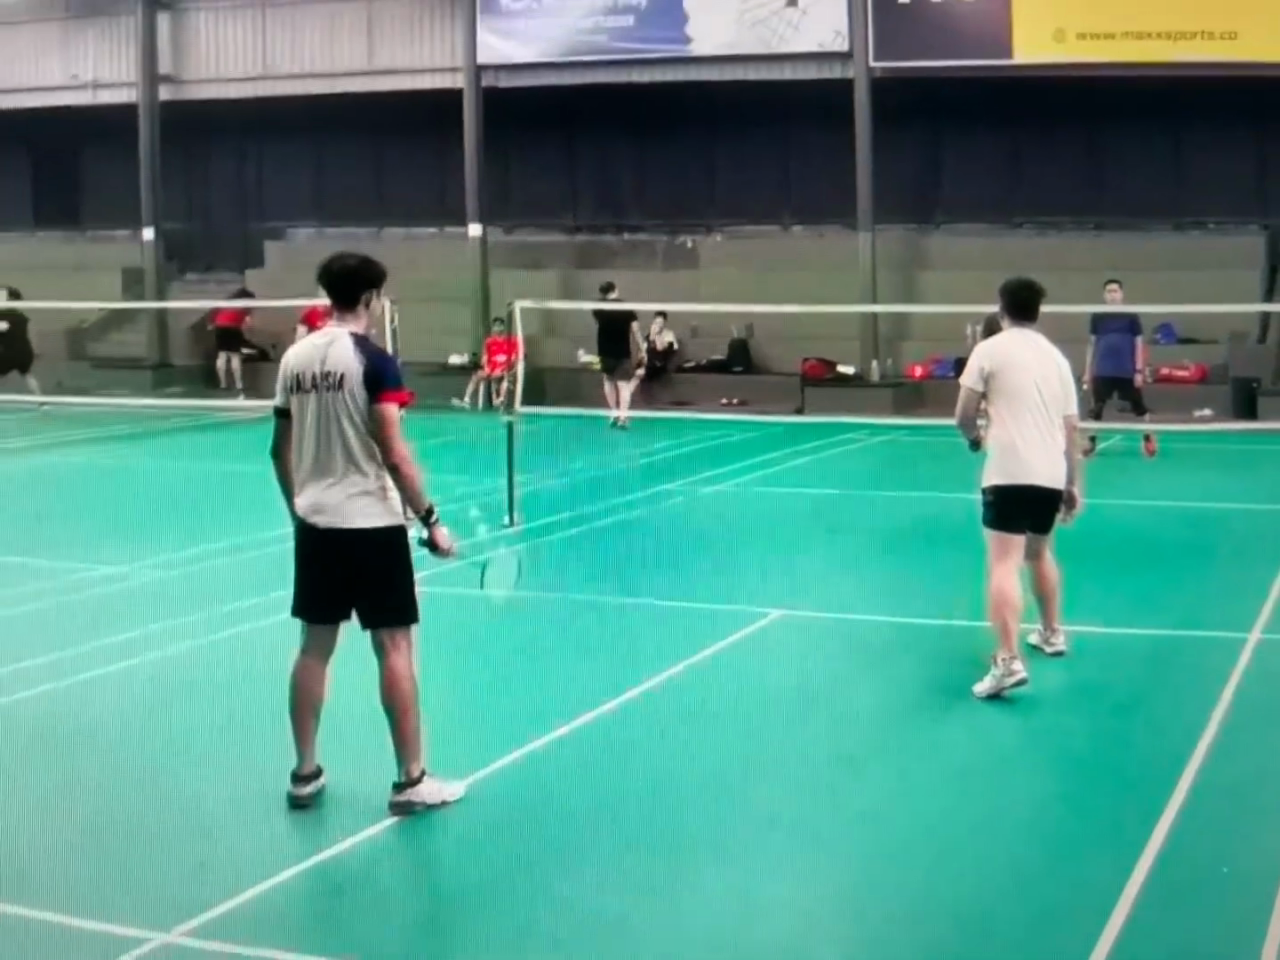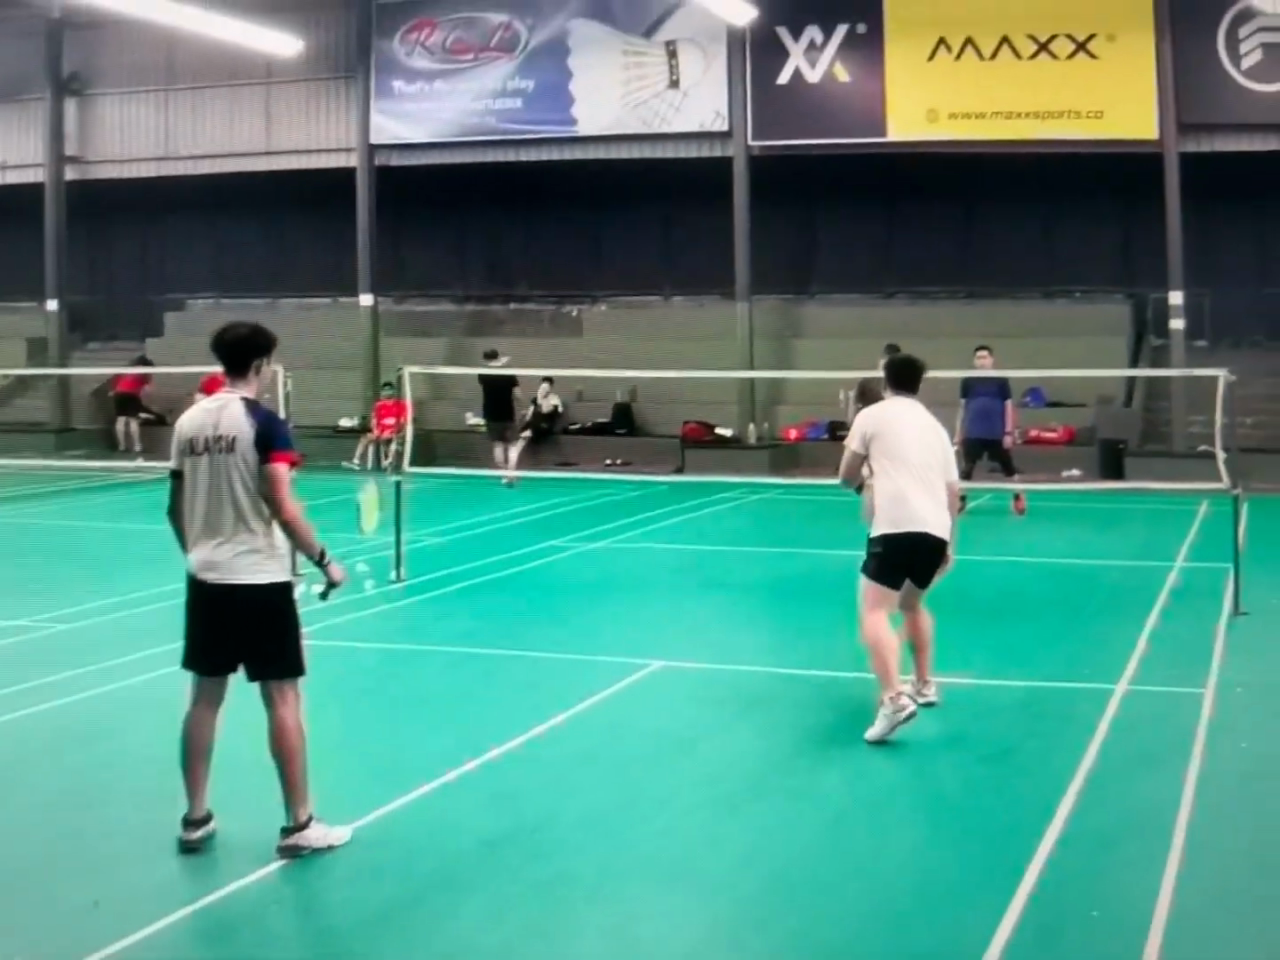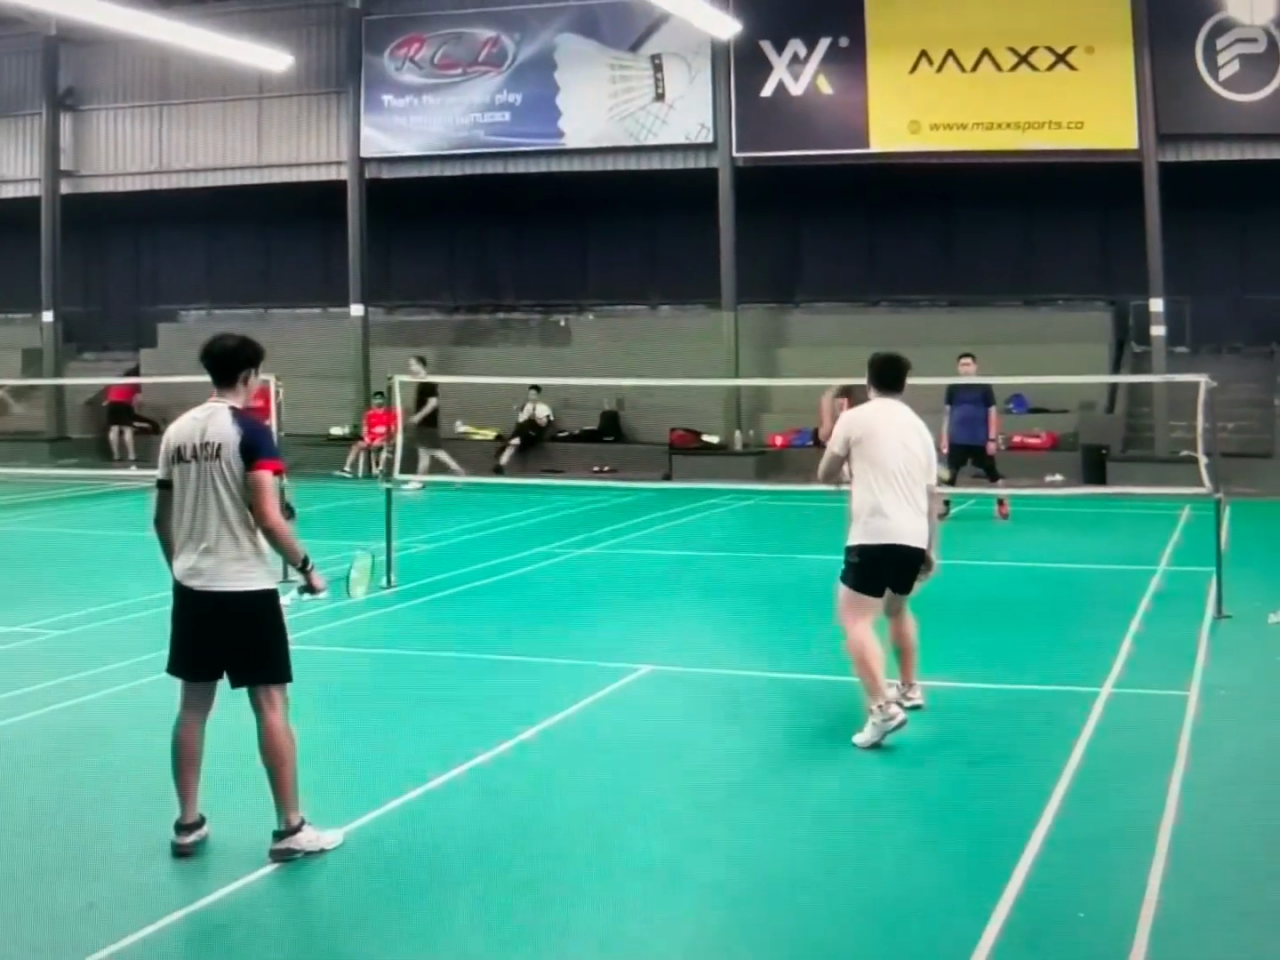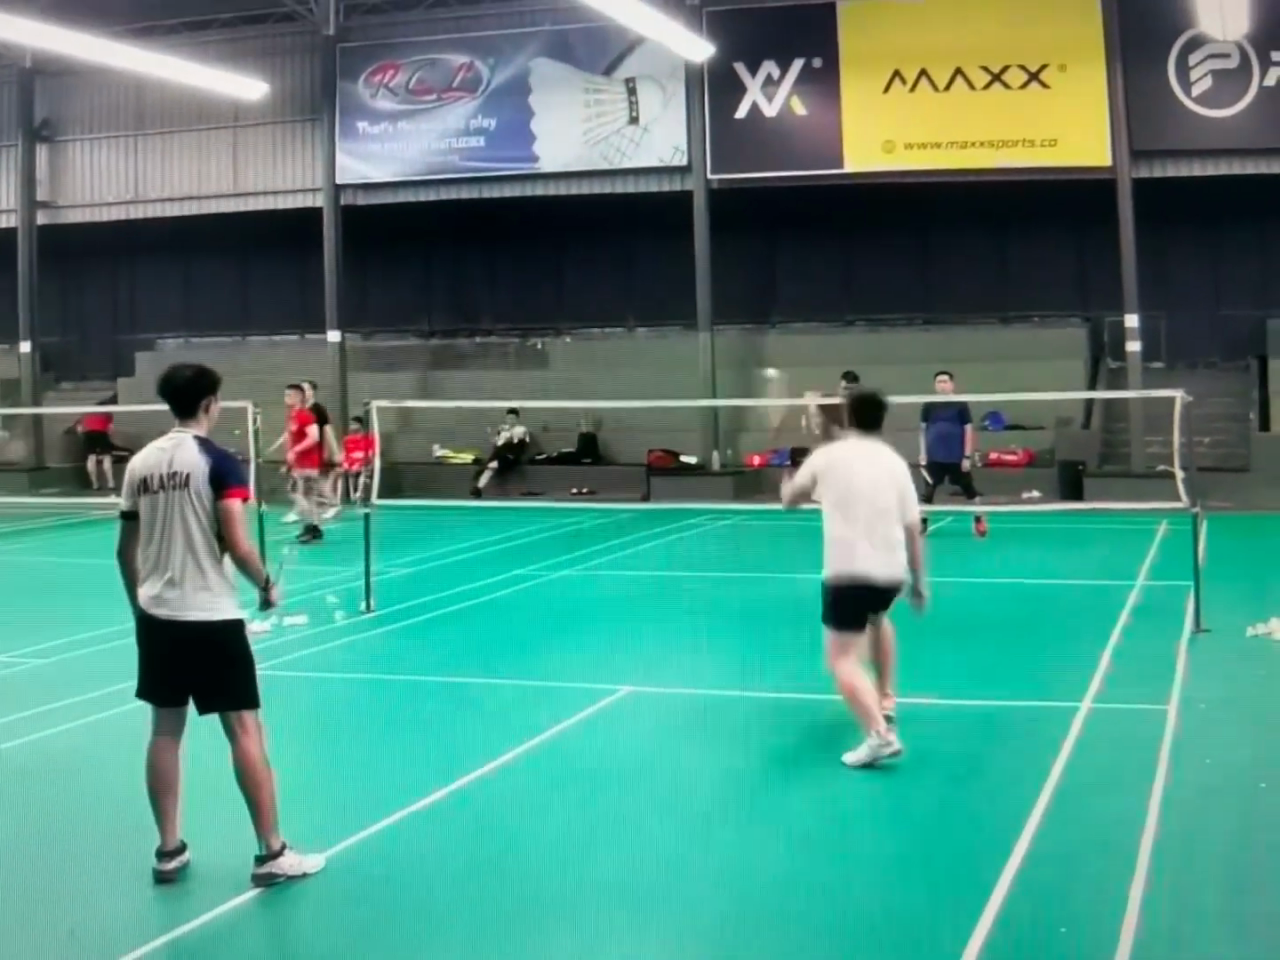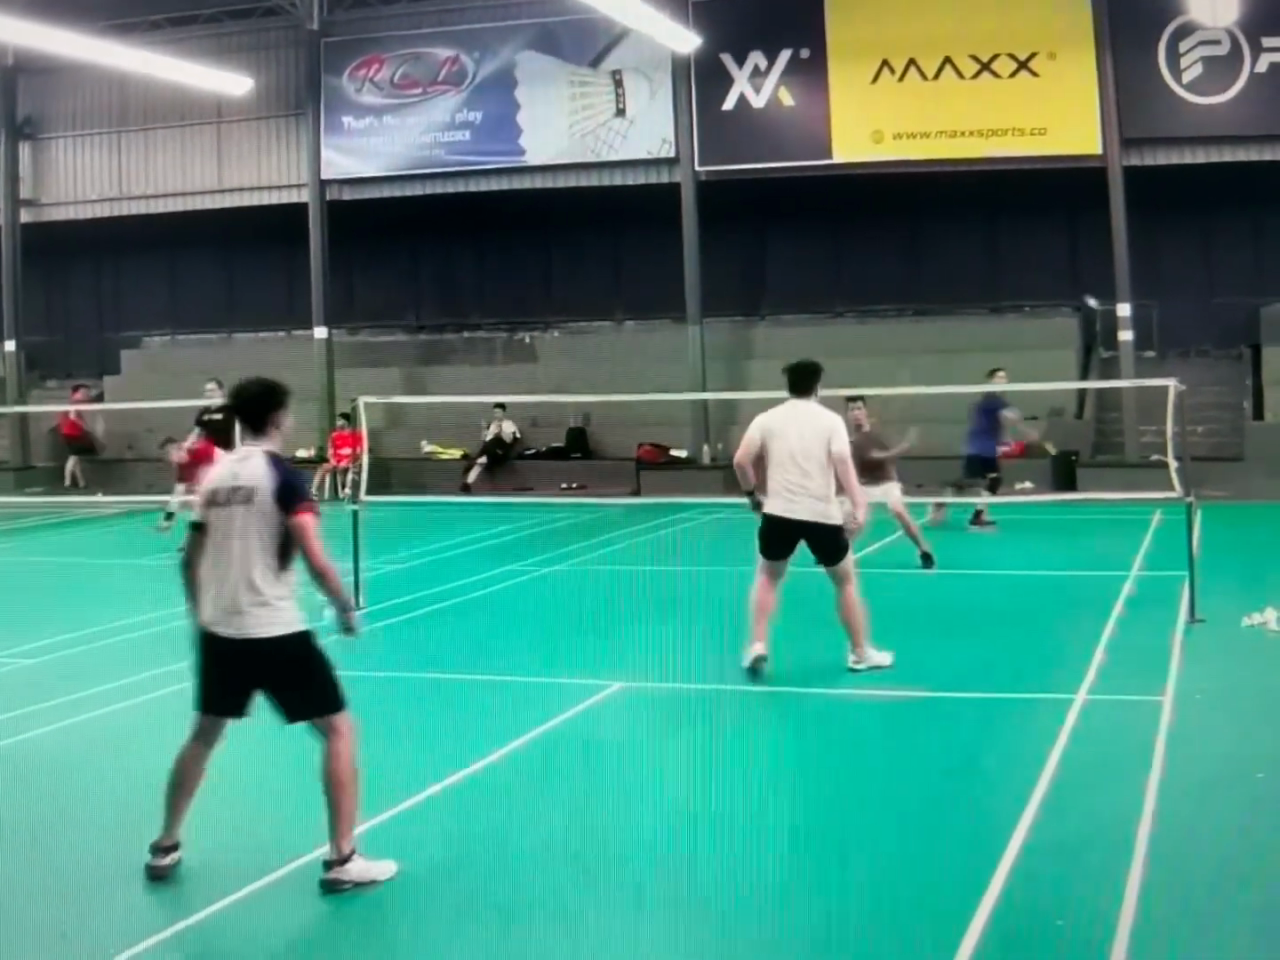
dt=1s
person 1, frame 1
left shoulder: (295, 357)
right shoulder: (372, 360)
left elbow: (280, 450)
right elbow: (395, 456)
right wrist: (431, 520)
left hip: (315, 522)
right hip: (371, 524)
left knee: (315, 646)
right knee: (394, 648)
left ankle: (305, 772)
right ankle: (411, 780)
person 1, frame 2
left shoulder: (188, 422)
right shoulder: (263, 423)
left elbow: (176, 510)
right elbow: (285, 512)
right wrist: (325, 562)
left hip: (206, 579)
right hip: (259, 580)
left knee: (204, 698)
right knee: (282, 699)
left ankle: (195, 819)
right ankle: (298, 825)
person 1, frame 3
left shoulder: (176, 431)
right shoulder: (250, 431)
left elbow: (162, 519)
right elbow: (269, 519)
right wrist: (307, 567)
left hip: (192, 588)
right hip: (245, 589)
left knee: (193, 705)
right knee: (271, 705)
left ankle: (187, 824)
right ankle: (290, 829)
person 1, frame 4
left shoulder: (139, 463)
right shoulder: (217, 461)
left elbow: (125, 551)
right elbow: (238, 547)
right wrist: (266, 585)
left hip: (157, 617)
right hip: (211, 618)
left knee: (165, 731)
right knee: (245, 731)
left ankle: (169, 850)
right ankle: (272, 853)
person 1, frame 5
left shoulder: (214, 476)
right shoulder: (283, 476)
left elbow: (191, 560)
right elbow: (316, 561)
left wrist: (205, 614)
right wrist: (346, 609)
left hip: (220, 630)
right hip: (277, 632)
left knee: (205, 734)
right knee: (338, 730)
left ankle: (165, 846)
right ankle: (342, 859)
person 2, frame 1
left shoulder: (990, 349)
right shoulder: (1056, 356)
left elbow: (963, 416)
right elbow: (1070, 427)
left wrist: (976, 438)
right wrist: (1073, 483)
left hip: (1009, 474)
right hip: (1051, 475)
left knee: (1003, 565)
right knee: (1039, 552)
left ankle: (1008, 662)
right ankle: (1052, 633)
person 2, frame 2
left shoulder: (873, 415)
right shoulder: (934, 425)
left elbow: (846, 476)
right elbow: (952, 491)
left wrist: (863, 482)
right wrist: (946, 544)
left hip: (897, 528)
right hip: (935, 529)
left knee: (873, 612)
right knee: (912, 603)
left ankle: (894, 700)
right ankle: (923, 684)
person 2, frame 3
left shoulder: (855, 418)
right shoulder: (918, 426)
left elbow: (825, 476)
right elbow: (931, 494)
left wrist: (846, 464)
right wrist: (931, 547)
left hip: (874, 537)
right hip: (913, 538)
left knee: (855, 621)
right knee: (897, 609)
left ankle: (882, 709)
right ankle: (909, 688)
person 2, frame 4
left shoulder: (826, 457)
right shoulder: (896, 464)
left elbow: (790, 499)
right elbow: (913, 530)
left wrist: (789, 485)
right wrist: (919, 581)
left hip: (848, 573)
right hip: (889, 572)
left knee: (842, 659)
right knee: (878, 620)
left ankle: (880, 734)
right ankle: (885, 699)
person 2, frame 5
left shoulder: (766, 419)
right shoulder: (831, 420)
left elbow: (741, 461)
right elbow: (843, 464)
left wrist: (753, 495)
right wrist: (859, 507)
left hip: (779, 513)
right hip: (822, 515)
left knee: (767, 578)
right knee: (845, 580)
left ankle: (757, 646)
right ankle: (861, 653)
